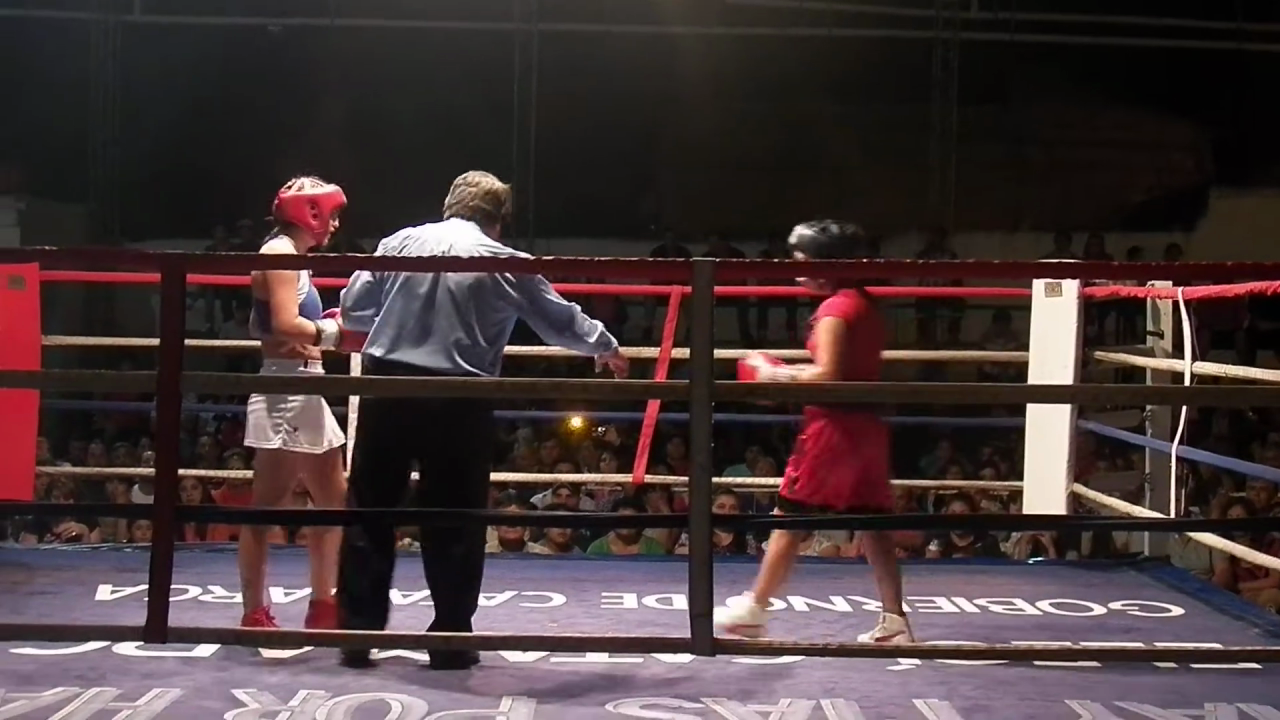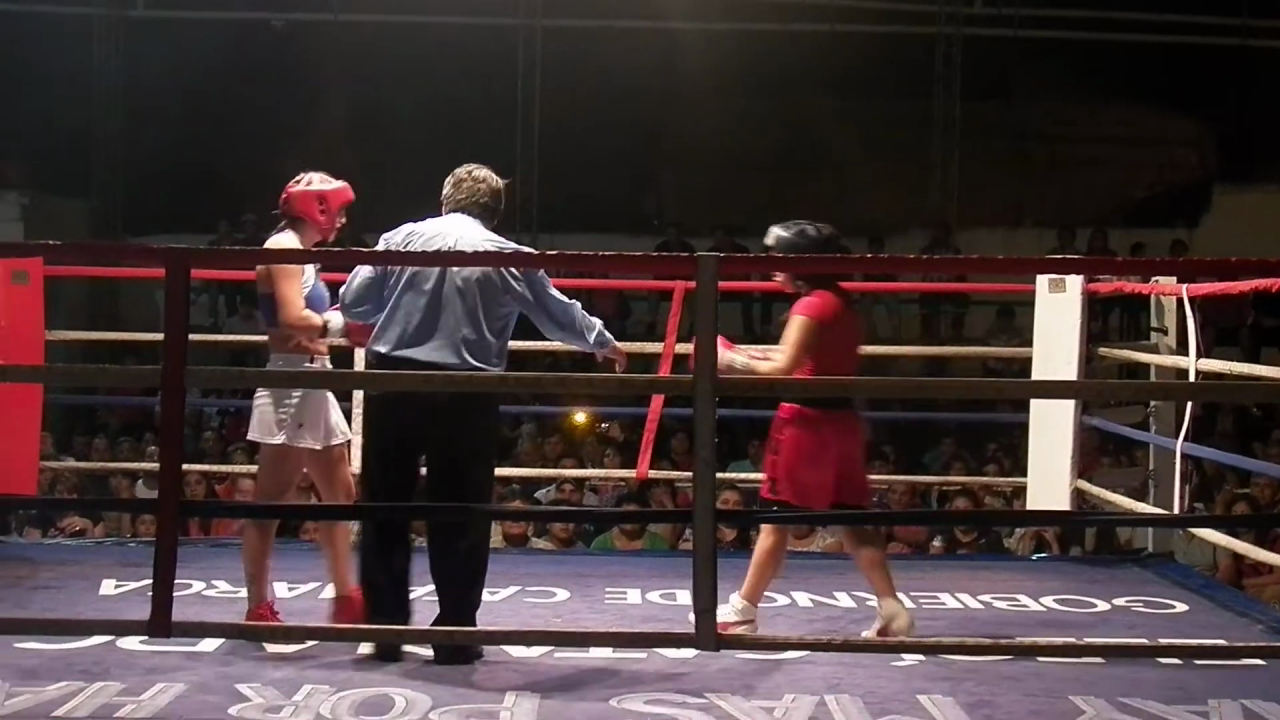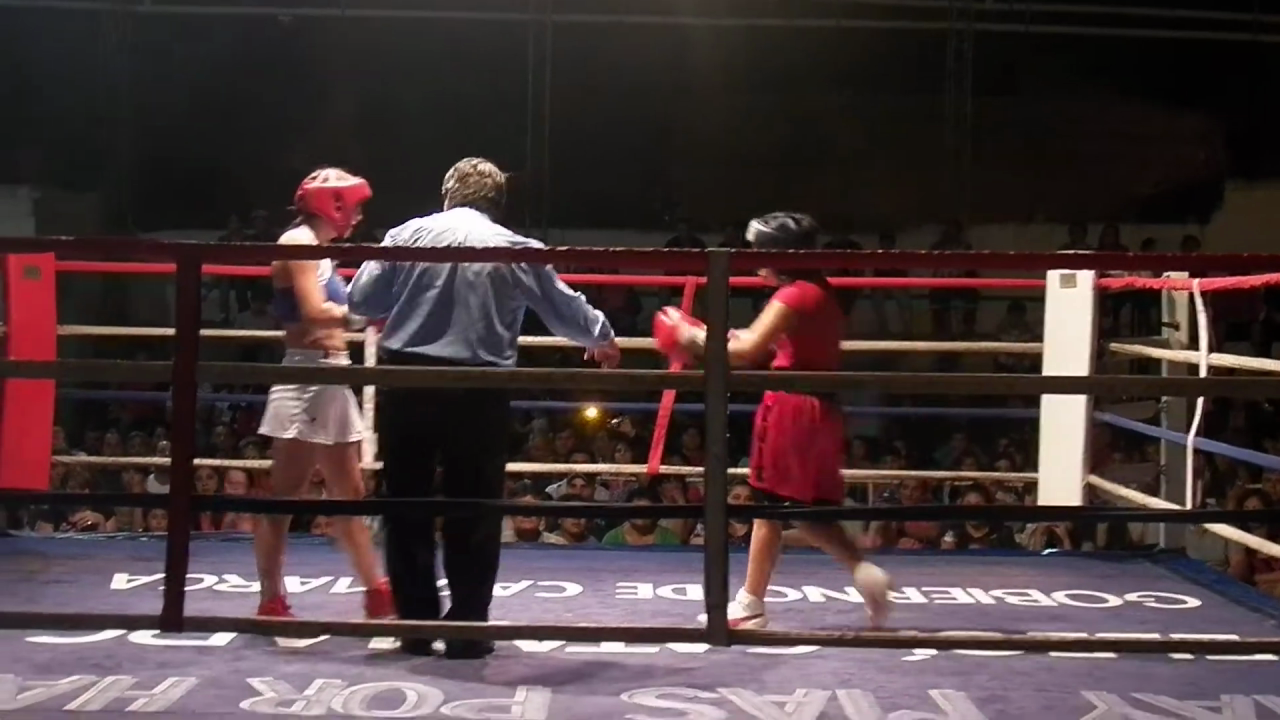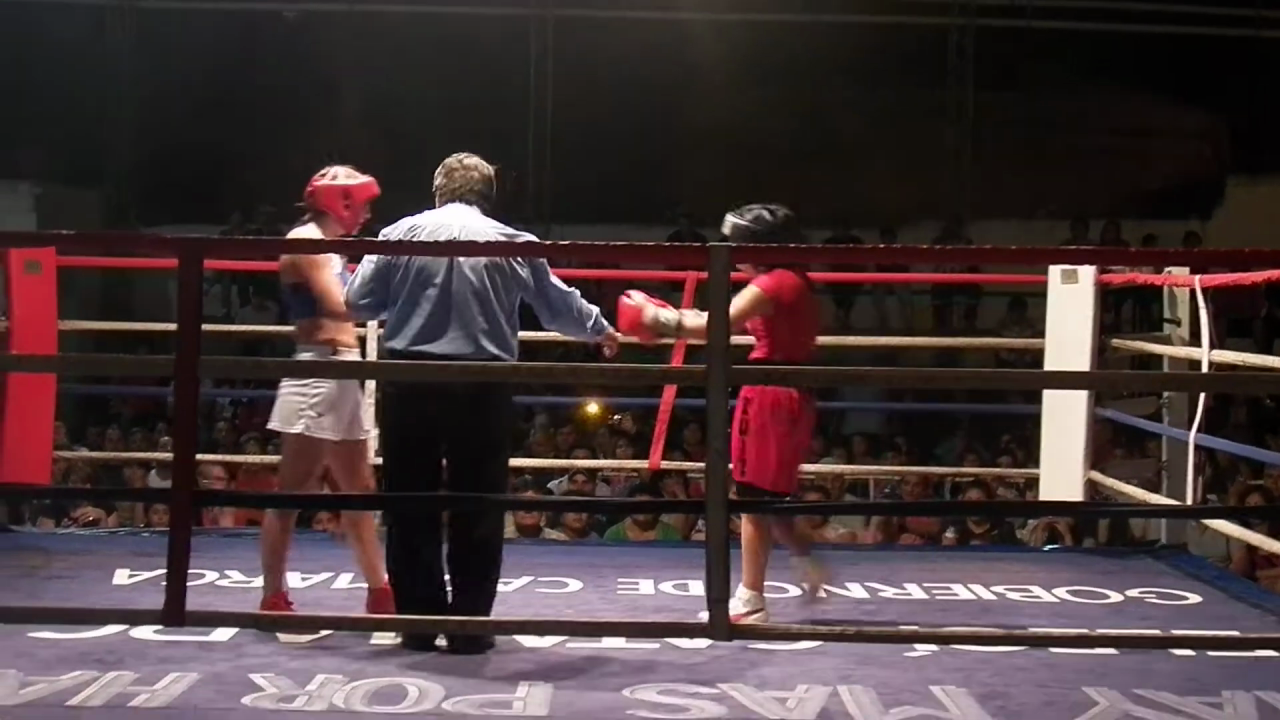
dt=0.1s
person 1, frame 1
left shoulder: (398, 243)
right shoulder: (506, 264)
left elbow: (353, 309)
right elbow: (562, 321)
right wrist: (606, 348)
left hip: (387, 390)
right hip: (457, 403)
left knee: (371, 514)
right knee: (454, 523)
left ankle: (361, 632)
right ankle: (450, 638)
person 1, frame 2
left shoulder: (400, 239)
right shoulder: (509, 259)
left elbow: (352, 304)
right elbow: (563, 317)
right wrist: (604, 344)
left hip: (393, 388)
right hip: (464, 399)
left knee: (385, 511)
right knee: (460, 518)
left ankle: (386, 629)
right ankle: (454, 633)
person 1, frame 3
left shoulder: (407, 235)
right shoulder: (518, 251)
left elbow: (361, 299)
right elbow: (568, 312)
right wrist: (603, 339)
left hip: (406, 384)
right hip: (477, 393)
left knee: (407, 508)
right knee: (473, 513)
left ankle: (417, 625)
right ankle: (466, 629)
person 1, frame 4
left shoulder: (401, 233)
right shoulder: (513, 244)
left elbow: (358, 301)
right elbow: (561, 307)
right wrist: (602, 331)
left hip: (408, 383)
right hip: (479, 388)
left knee: (409, 506)
right knee: (476, 509)
left ankle: (418, 622)
right ankle: (467, 624)
person 2, frame 1
left shoulder: (294, 259)
right shoulder: (280, 253)
left elbow: (299, 325)
right elbow: (286, 326)
left wrist: (336, 325)
right wrist: (337, 332)
left hip: (306, 391)
right hip: (286, 390)
left knee: (332, 499)
right knee: (268, 506)
left ankle: (322, 607)
right ankle: (254, 616)
person 2, frame 2
left shoulder: (300, 254)
right shoulder: (284, 247)
left elbow: (306, 320)
right elbow: (292, 320)
left wrist: (345, 320)
right wrist: (343, 324)
left hip: (313, 385)
right hip: (292, 385)
left knee: (339, 494)
right knee: (271, 501)
left ankle: (347, 600)
right ankle: (258, 611)
person 2, frame 3
left shoulder: (318, 251)
right shoulder: (297, 243)
left elbow: (330, 312)
right elbow: (317, 313)
left hip: (330, 382)
right hip: (307, 380)
left knee: (350, 492)
right knee: (285, 496)
left ankle: (378, 595)
right ankle: (271, 605)
person 2, frame 4
left shoulder: (327, 247)
right shoulder: (306, 240)
left elbow: (340, 310)
right elbow: (337, 305)
left hip: (341, 377)
right hip: (317, 376)
left knee: (360, 489)
right knee: (292, 492)
left ankle: (380, 595)
right ankle: (273, 600)
person 3, frame 1
left shoulder: (835, 309)
right shoulder: (863, 304)
left elbow: (826, 375)
left wrist: (769, 374)
right wrist: (779, 370)
left hip: (833, 423)
right hip: (865, 421)
left knee: (789, 519)
right knee: (871, 526)
left ankle: (752, 611)
right ankle: (895, 622)
person 3, frame 2
left shoulder: (809, 307)
right shoulder: (840, 302)
left elbow: (782, 367)
left wrist: (732, 360)
right wrist: (750, 357)
left hip: (806, 420)
right hip: (840, 418)
left knee: (775, 518)
right knee: (852, 521)
left ankle: (742, 610)
right ankle: (891, 611)
person 3, frame 3
left shoulder: (795, 294)
right shoulder: (817, 290)
left elbow: (747, 350)
left wrist: (693, 337)
right wrist: (712, 335)
left hip: (792, 405)
right hip: (820, 405)
left knee: (769, 510)
right knee: (813, 510)
left ankle: (750, 607)
right ankle: (866, 574)
person 3, frame 4
left shoulder: (771, 284)
right shoulder: (795, 283)
right elbow: (725, 324)
left wrist: (659, 319)
right wrist: (674, 317)
left hip: (769, 396)
right hip: (793, 397)
left knee: (754, 501)
right knee: (764, 499)
left ankle: (751, 602)
right ankle: (806, 561)
